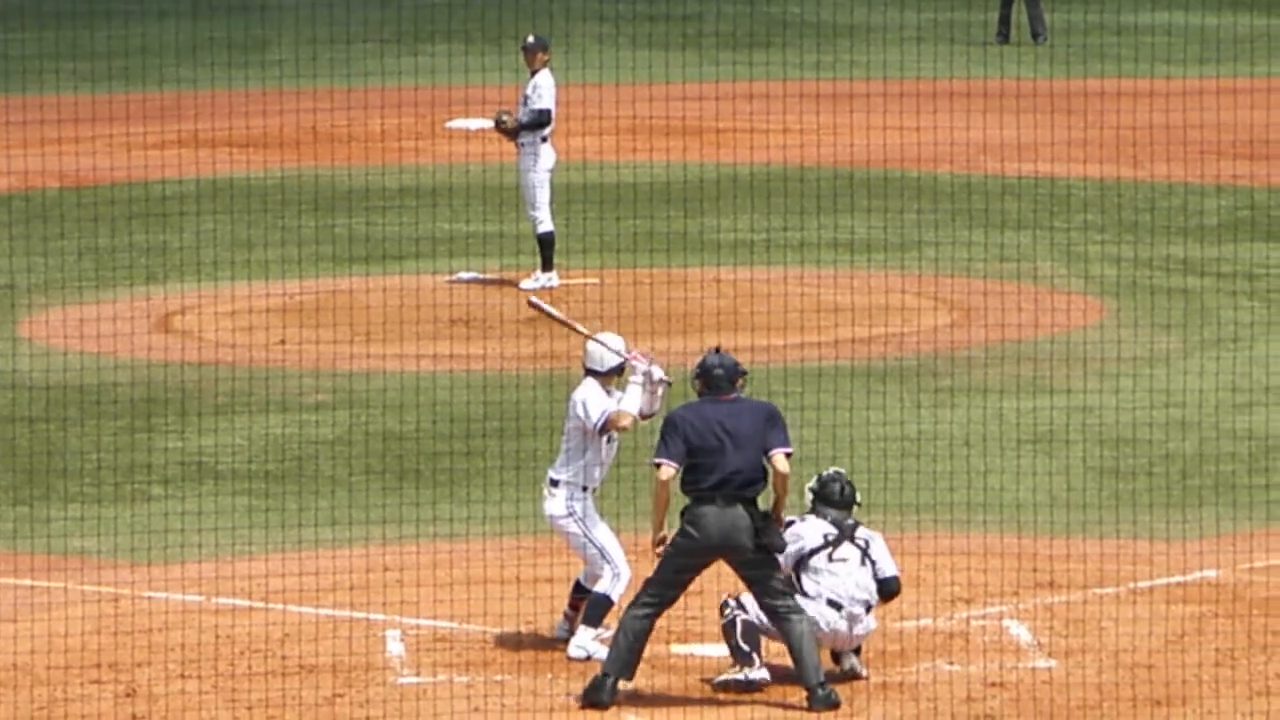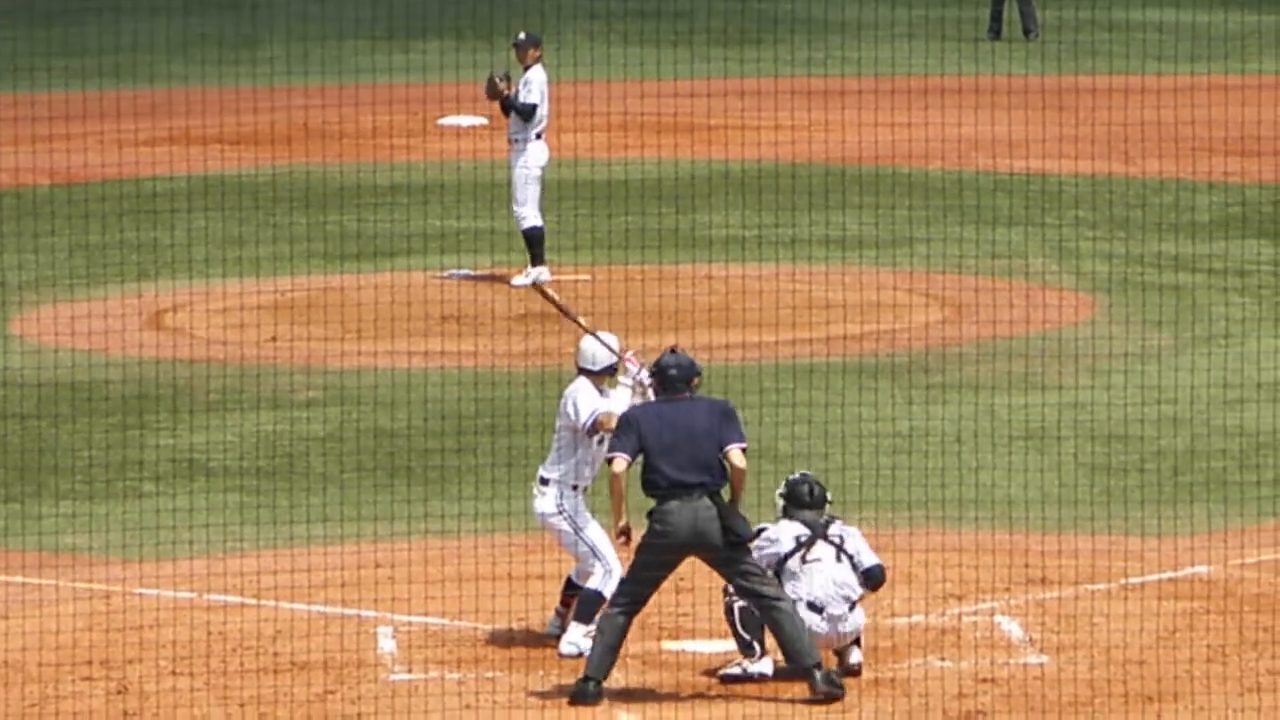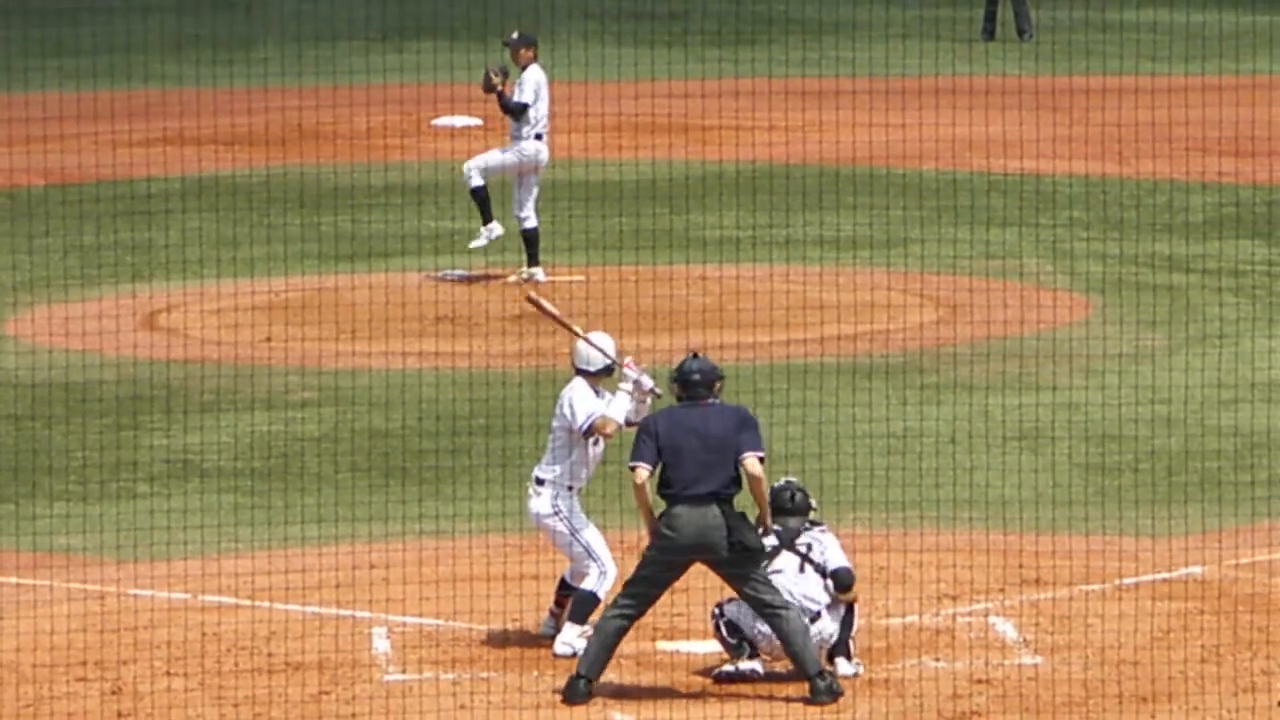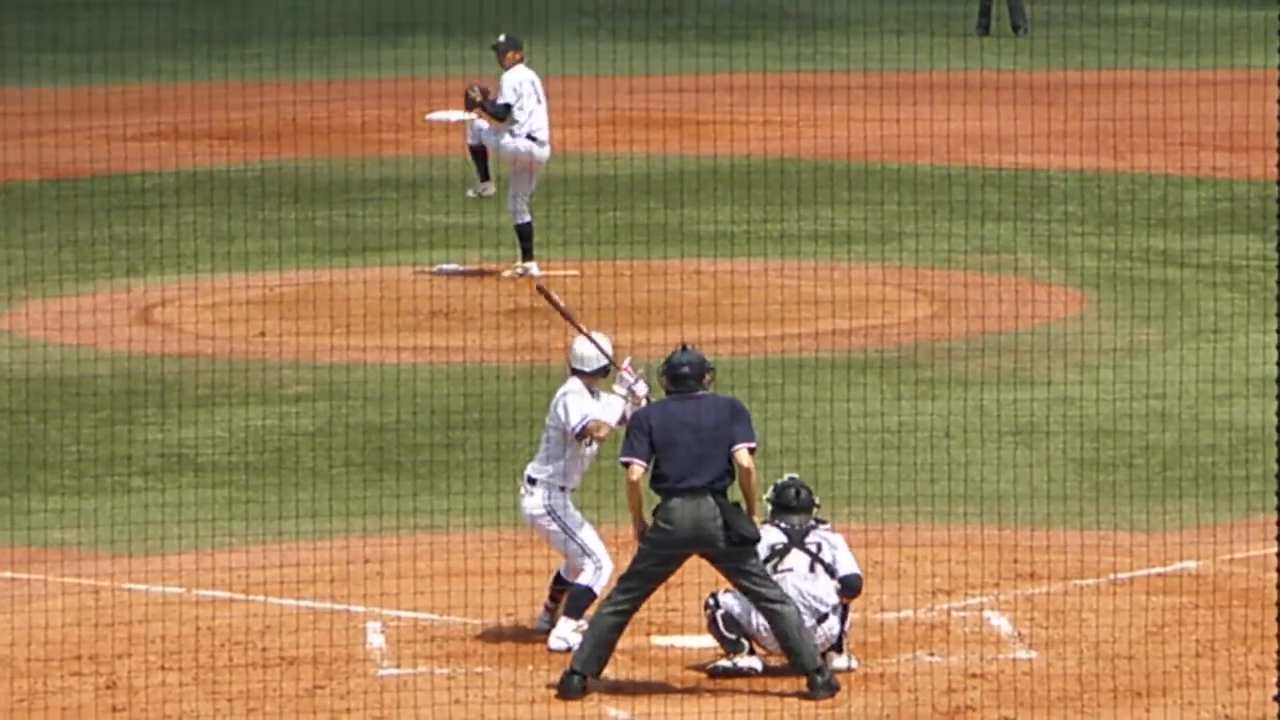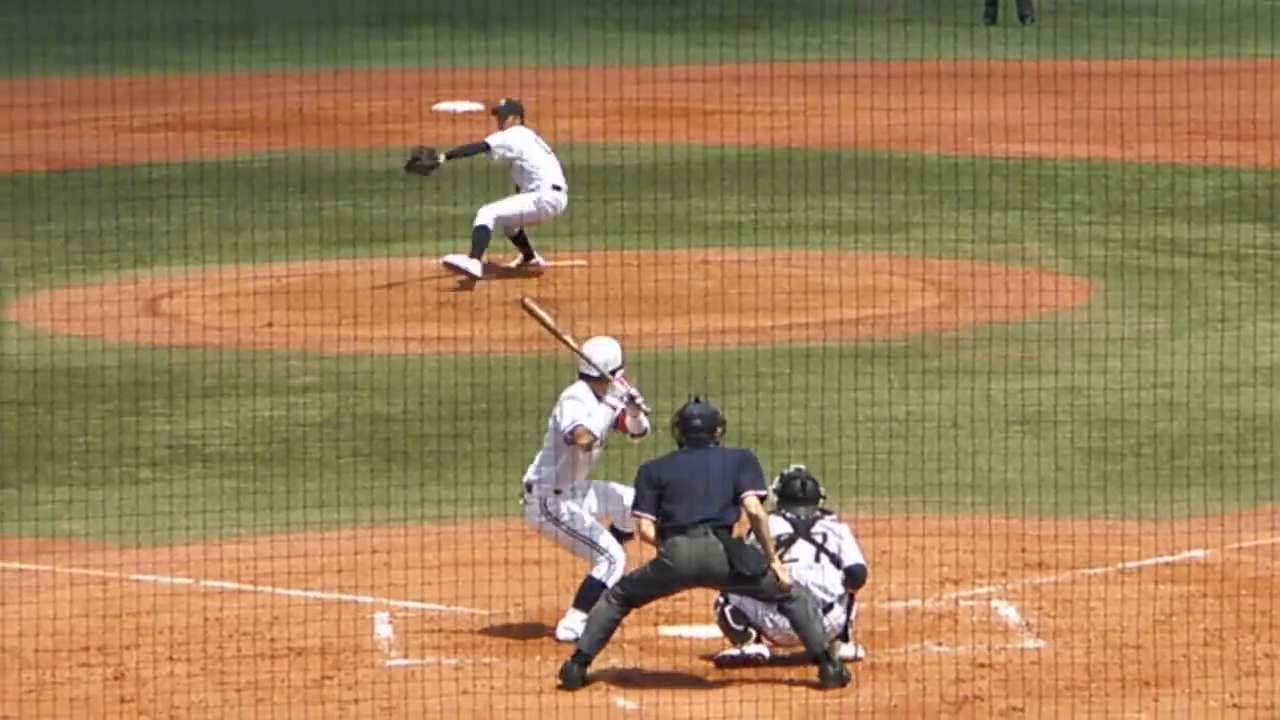
dt=0.5s
person 1, frame 1
left shoulder: (681, 417)
right shoulder: (765, 413)
left elbow: (665, 476)
right elbow: (782, 468)
left wrist: (658, 528)
right wrist: (778, 508)
left hip: (699, 520)
right hip: (745, 520)
left knee: (648, 602)
right knee: (785, 608)
left ankle: (607, 683)
right ankle: (818, 689)
person 1, frame 2
left shoulder: (636, 416)
right shoulder: (719, 410)
left elbow: (617, 469)
right elbow: (738, 464)
left wrist: (619, 518)
right wrist: (734, 506)
left hip: (666, 518)
right hip: (712, 515)
left knee: (623, 603)
right knee: (768, 595)
left ankle: (591, 683)
right ankle: (817, 674)
person 1, frame 3
left shoulder: (656, 422)
right shoulder: (739, 417)
left elbow: (640, 478)
right elbow: (755, 471)
left wrist: (652, 523)
right wrist: (765, 516)
left hip: (675, 524)
right hip: (723, 524)
left knee: (626, 606)
right knee: (773, 604)
left ankle: (582, 680)
right ankle: (819, 681)
person 1, frame 4
left shoulder: (646, 415)
right shoulder: (730, 408)
left elbow: (634, 476)
right elbow: (745, 464)
left wrist: (638, 521)
right wrist: (751, 513)
left hip: (671, 517)
right hip: (717, 515)
left knee: (622, 599)
right knee: (770, 598)
left ankle: (578, 676)
right ankle: (817, 676)
person 1, frame 5
left shoulder: (654, 468)
right shoulder: (740, 458)
left elbow: (645, 528)
right elbow: (754, 510)
right wrist: (773, 560)
left hip: (675, 555)
right hip: (720, 552)
left knee: (618, 597)
right knee: (790, 593)
left ankle: (577, 665)
right ankle: (829, 666)
person 2, frame 1
left shoulder: (606, 395)
right shoulder: (589, 395)
left elbow: (646, 412)
right elbow: (623, 422)
left wrist: (652, 384)
right wrist: (636, 380)
left hip: (574, 498)
right hip: (569, 500)
left knee: (600, 562)
right knee: (616, 570)
left ankle: (570, 624)
right ankle: (582, 641)
person 2, frame 2
left shoulder: (598, 393)
right shoulder: (581, 394)
right elbow: (611, 424)
left wrist: (640, 386)
right wrist: (626, 382)
left hip: (563, 495)
right hip: (560, 498)
left knee: (591, 559)
right knee: (607, 567)
left ankle: (561, 621)
right ankle: (574, 639)
person 2, frame 3
left shoulder: (596, 395)
right shoulder: (577, 394)
left elbow: (634, 419)
right elbow: (607, 428)
left wrist: (641, 393)
right wrist: (625, 387)
left hip: (559, 496)
right hip: (554, 498)
left knee: (586, 559)
right knee: (602, 568)
left ankle: (556, 621)
right ankle: (568, 639)
person 2, frame 4
left shoulder: (592, 395)
right shoulder: (572, 395)
left elbow: (632, 418)
right elbow: (600, 432)
left wrist: (635, 396)
right wrist: (620, 391)
left hip: (551, 495)
right hip: (547, 497)
left knee: (580, 555)
right knee: (598, 564)
left ankle: (550, 616)
right ankle: (563, 634)
person 2, frame 5
left shoulder: (604, 397)
right shoulder: (574, 399)
left elbow: (638, 431)
right elbow: (583, 440)
left wrist: (635, 409)
right wrist: (611, 402)
left hip: (571, 491)
right hip: (548, 501)
left knee: (631, 501)
right knee: (611, 558)
left ankle: (623, 572)
right ankle: (572, 625)
person 3, frame 1
left shoulder: (542, 81)
right shoulder: (535, 81)
left elbow: (544, 118)
left wrist: (518, 126)
right wrist: (516, 127)
left hip: (536, 152)
right hip: (530, 152)
left knee: (539, 213)
right knee: (536, 212)
left ankle: (548, 274)
right ankle: (545, 271)
person 3, frame 2
left shoulder: (535, 76)
right shoulder: (529, 77)
left elbow: (527, 113)
right elbow: (511, 112)
left wrist: (506, 96)
right wrist: (503, 96)
left hip: (529, 149)
right hip: (524, 149)
left knee: (524, 209)
right knee: (529, 209)
left ankle: (537, 267)
right ankle: (539, 267)
person 3, frame 3
left shoulder: (531, 76)
right shoulder: (534, 75)
left elbow: (517, 112)
right elbow: (509, 110)
left wrist: (499, 91)
right wrist: (502, 91)
left hip: (526, 147)
right hip: (534, 148)
left knee: (472, 169)
right knee: (525, 210)
left ankle: (490, 224)
right ankle: (534, 268)
person 3, frame 4
left shoulder: (511, 76)
right shoulder: (529, 76)
left elbow: (502, 115)
left wrist: (480, 102)
right wrist: (488, 102)
left hip: (521, 146)
right hip: (539, 149)
left knee: (475, 126)
right knee: (518, 205)
left ankle: (485, 183)
right ankle: (528, 263)
person 3, frame 5
left shoulder: (508, 136)
right shoulder: (527, 135)
left elbow: (477, 147)
left wrist: (445, 156)
left hip: (549, 198)
right hip: (556, 197)
left knee: (486, 214)
right knee: (507, 219)
left ankle: (474, 263)
right ankle: (531, 258)
person 4, frame 1
left shoulder: (804, 527)
right shoulder: (870, 537)
right elbow: (891, 588)
left hip: (821, 621)
right hip: (858, 632)
left knee: (735, 606)
left ankle: (751, 667)
right ankle: (848, 657)
person 4, frame 2
left shoulder: (780, 531)
right shoulder: (846, 531)
right elbow: (876, 577)
left hip: (808, 626)
right hip: (847, 628)
left knee: (737, 589)
left ankle: (755, 659)
right ankle: (850, 651)
person 4, frame 3
right shoulder: (823, 537)
right elbow: (845, 581)
right wrist: (843, 596)
left hip: (772, 639)
right hip: (821, 637)
left knee: (722, 612)
right knee: (845, 602)
left ankle: (746, 659)
right ankle: (842, 659)
person 4, frame 4
left shoulder: (761, 536)
right shoulder: (831, 537)
right elbow: (853, 586)
right wrist: (837, 594)
left hip: (774, 634)
right hip: (821, 635)
left knee: (716, 603)
right knee: (840, 600)
left ankle: (743, 655)
right ankle: (835, 654)
person 4, frame 5
left shoulder: (766, 526)
right shoulder: (837, 527)
right elbow: (858, 576)
left hip: (780, 626)
right hip: (828, 625)
left knee: (726, 602)
right knee: (846, 590)
left ankle: (750, 644)
right ankle: (842, 643)
